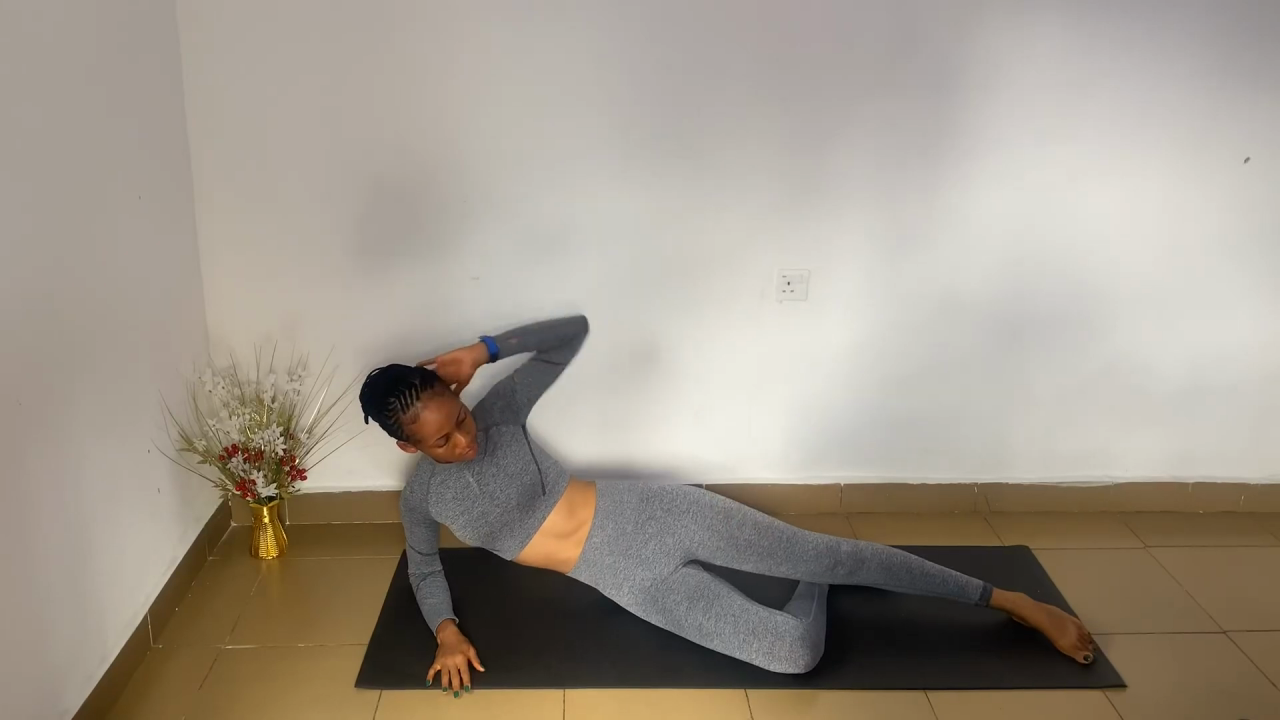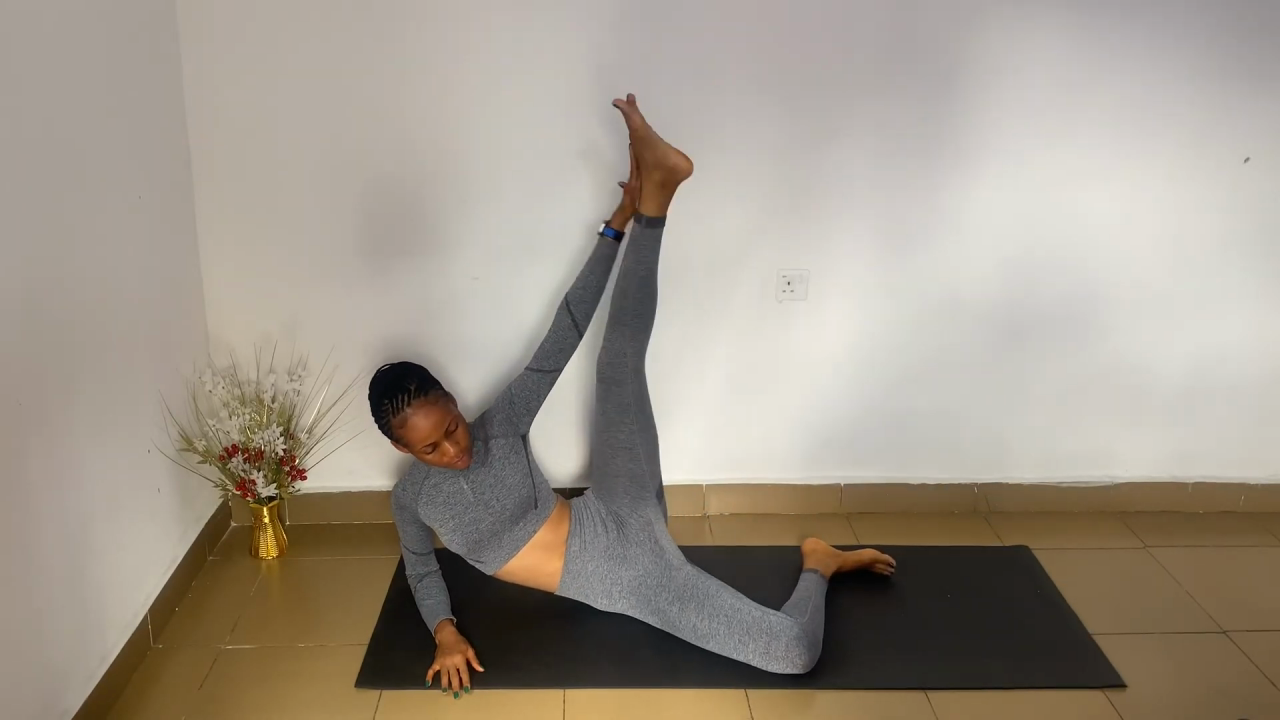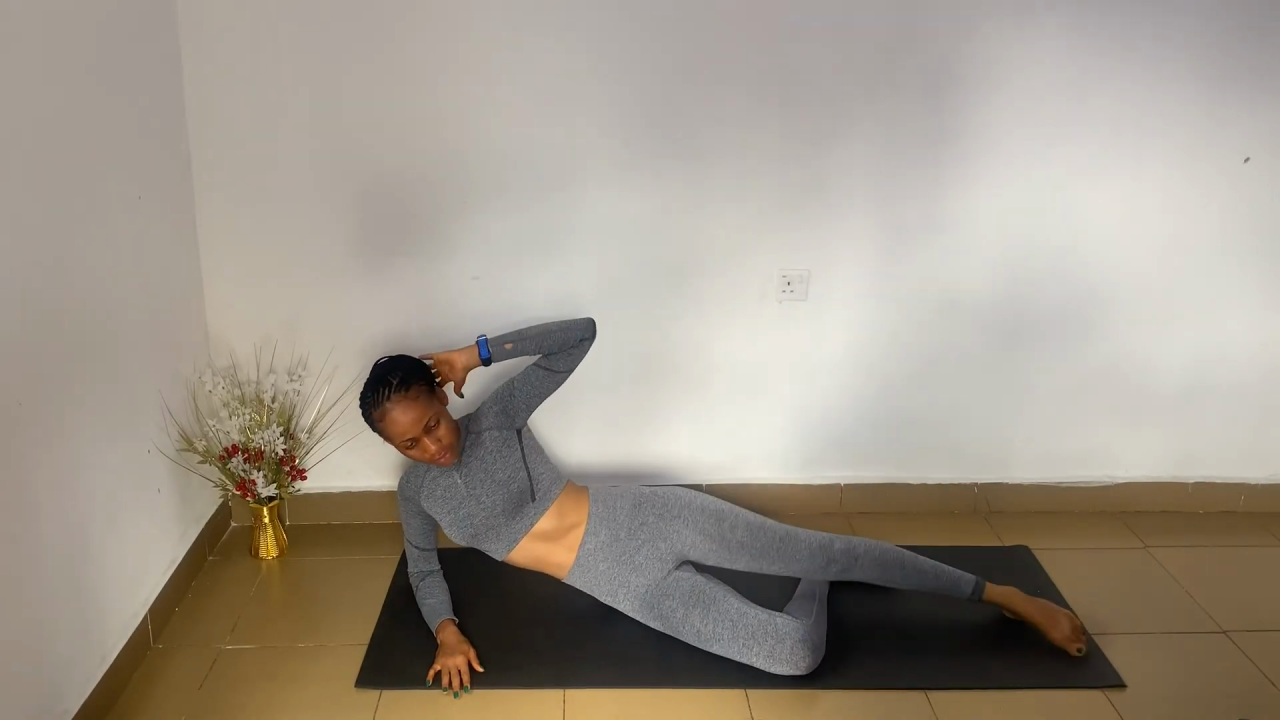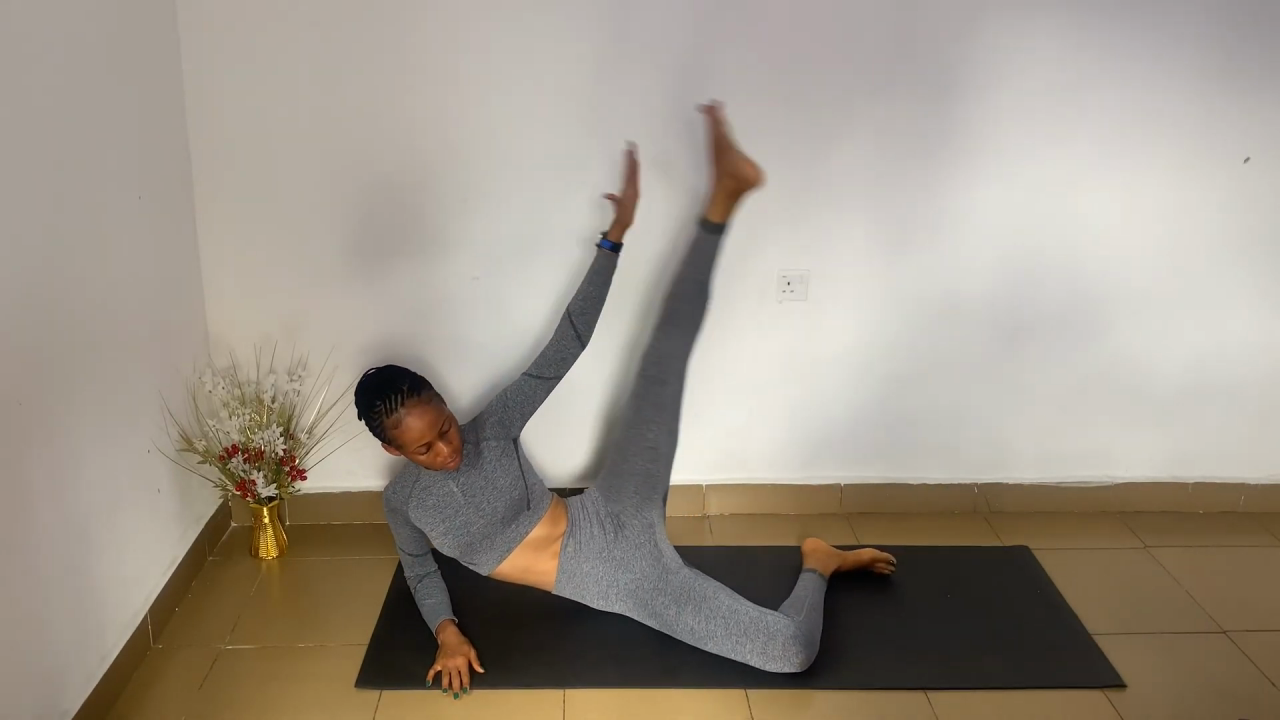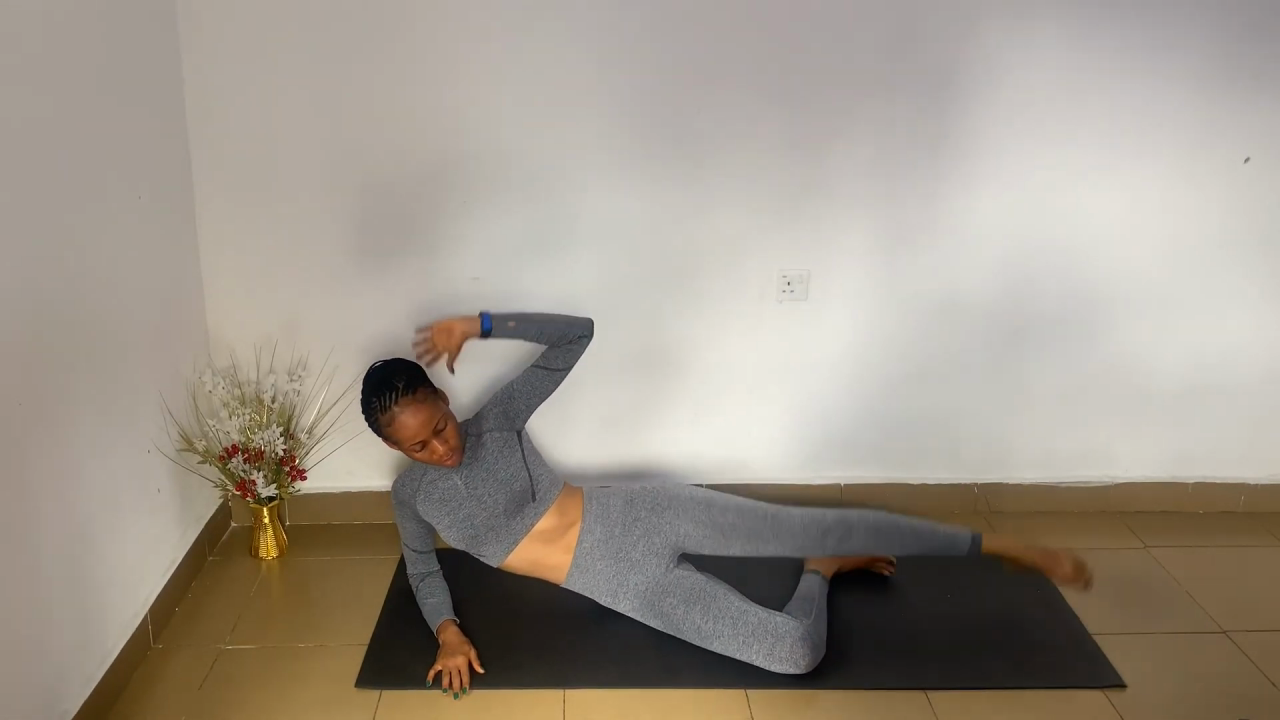
dt=1s
person 1, frame 1
left shoulder: (497, 414)
right shoulder: (422, 494)
left elbow: (573, 328)
right elbow: (422, 565)
left wrist: (483, 348)
right wrist: (446, 632)
left hip: (650, 517)
right hip: (630, 582)
left knee: (833, 554)
right knee: (794, 652)
left ankle: (1012, 602)
right ankle: (816, 586)
person 1, frame 2
left shoulder: (501, 422)
right shoulder: (411, 496)
left elbow: (569, 326)
right elbow: (419, 565)
left wrist: (613, 224)
right wrist: (445, 631)
left hip: (623, 526)
right hip: (615, 587)
left knee: (618, 361)
person 1, frame 3
left shoulder: (497, 413)
right shoulder: (415, 489)
left elbow: (581, 332)
right elbow: (422, 562)
left wrist: (481, 350)
right wrist: (447, 632)
left hip: (643, 523)
right hip: (624, 586)
left knee: (828, 550)
right knee: (794, 654)
left ankle: (1004, 596)
right ankle: (817, 588)
person 1, frame 4
left shoulder: (493, 425)
right shoulder: (404, 499)
left elbow: (571, 337)
right elbow: (419, 565)
left wrist: (615, 235)
right wrist: (446, 631)
left hip: (617, 521)
right hip: (613, 583)
left knee: (661, 358)
right knee: (791, 654)
right ankle: (820, 565)
person 1, frame 5
left shoulder: (495, 420)
right shoulder: (410, 495)
left elbow: (576, 331)
right elbow: (421, 565)
left wrist: (480, 321)
right wrist: (446, 630)
left hip: (634, 523)
right hip: (622, 587)
left knee: (818, 526)
right knee: (795, 652)
left ankle: (999, 545)
right ankle: (821, 571)
